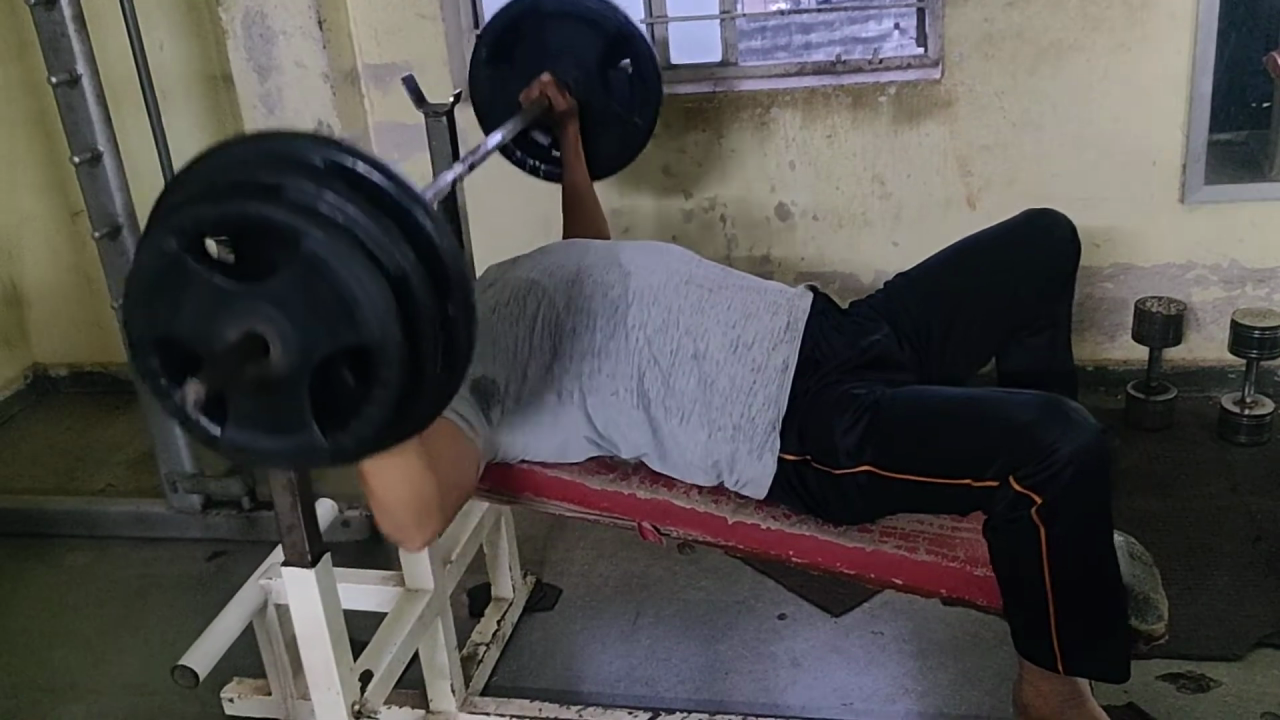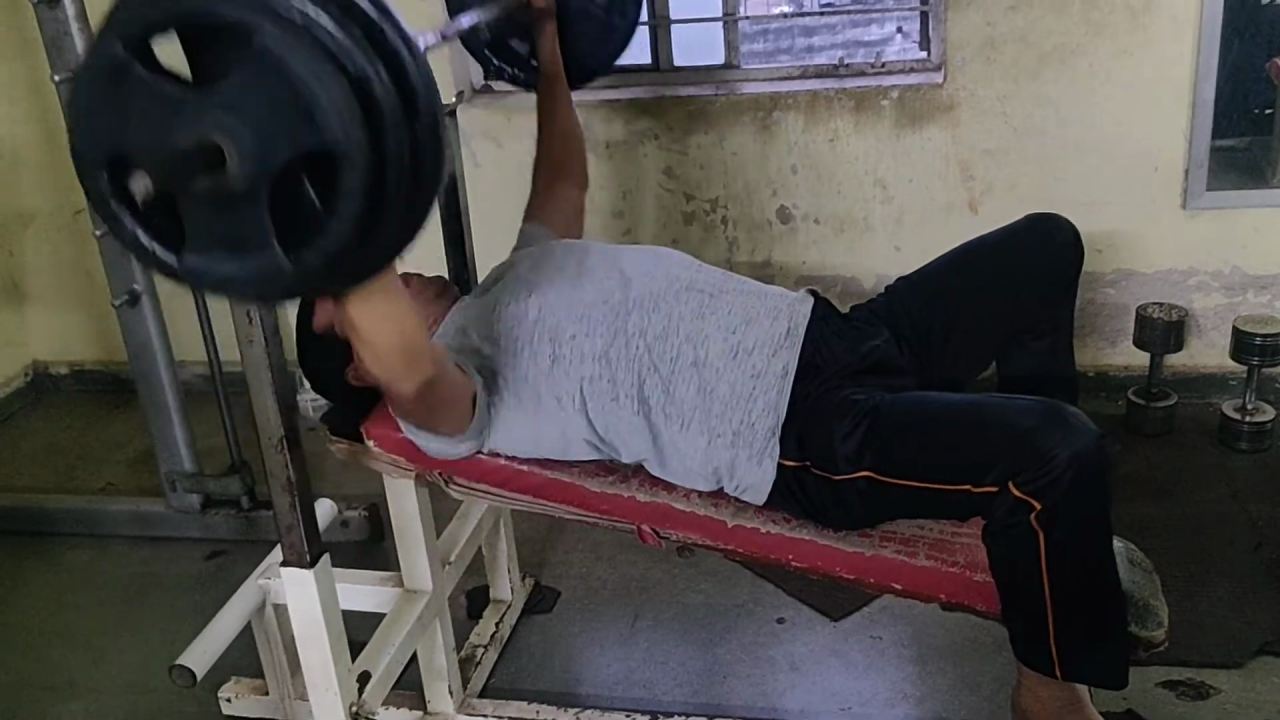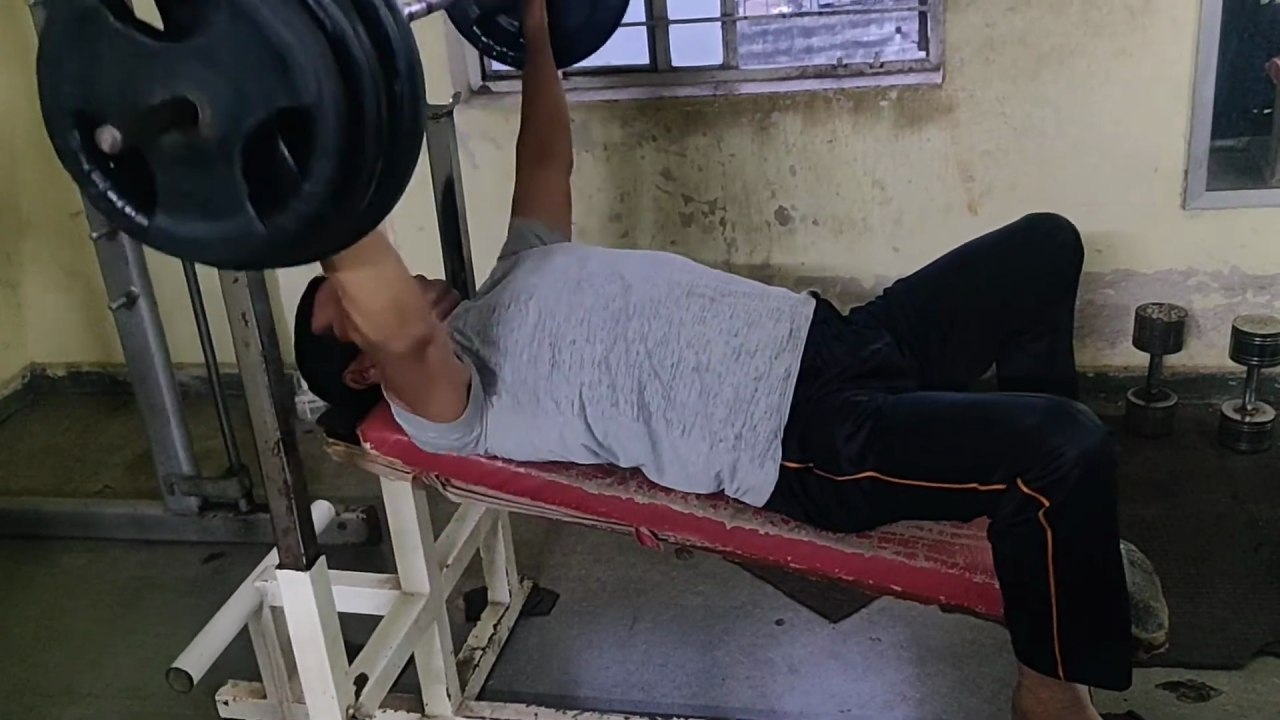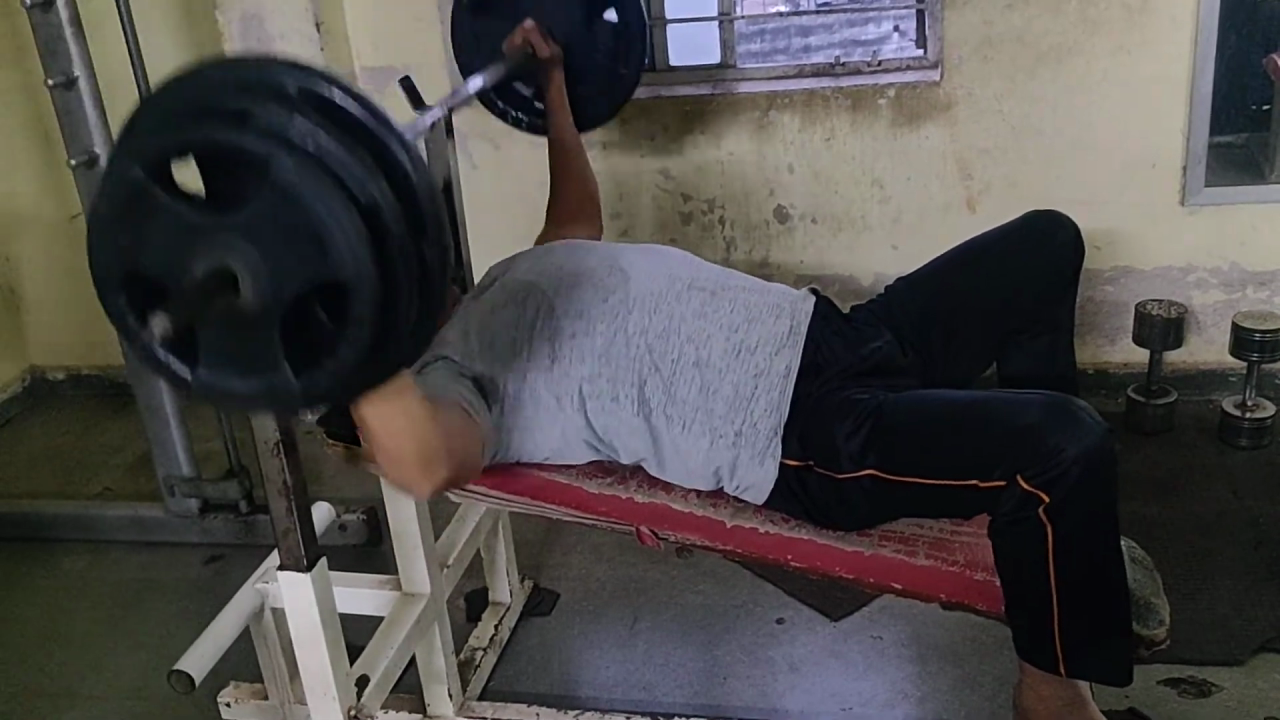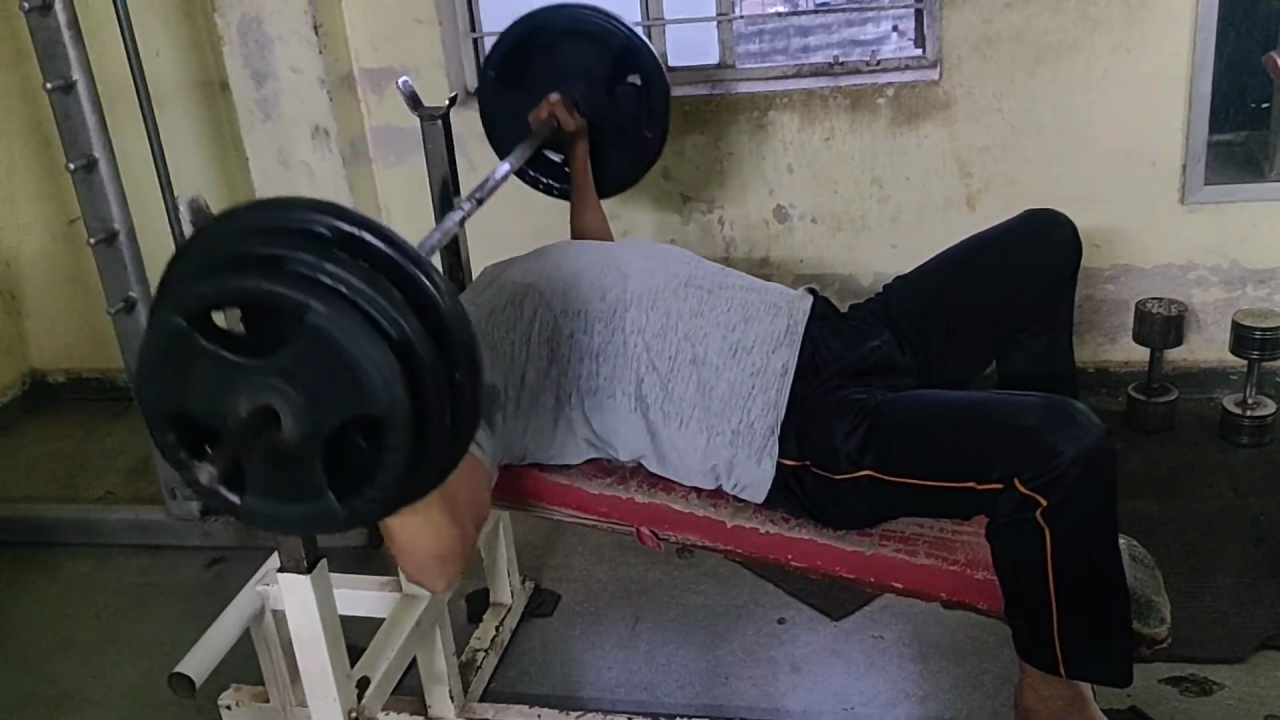
dt=0.4s
person 1, frame 1
left shoulder: (486, 300)
left elbow: (587, 269)
right elbow: (416, 514)
left wrist: (568, 129)
left hip: (826, 333)
right hip: (807, 429)
left knee: (1042, 242)
right knee: (1063, 443)
left ankle: (1049, 521)
person 1, frame 2
left shoulder: (510, 288)
right shoulder: (451, 375)
left elbow: (565, 185)
right elbow: (407, 371)
left hip: (830, 340)
right hip: (808, 433)
left knee: (1045, 244)
right knee: (1062, 450)
left ankle: (1055, 529)
person 1, frame 3
left shoulder: (513, 286)
right shoulder: (449, 402)
left elbow: (548, 164)
right elbow: (402, 330)
left hip: (829, 343)
right hip: (809, 438)
left knee: (1045, 246)
right knee: (1069, 446)
left ankle: (1052, 523)
person 1, frame 4
left shoulder: (502, 296)
right shoulder: (443, 381)
left elbow: (579, 219)
right elbow: (425, 467)
left wrist: (552, 81)
left hip: (828, 339)
right hip: (805, 434)
left knee: (1045, 244)
right knee: (1070, 442)
left ankle: (1048, 518)
person 1, frame 5
left shoulder: (491, 294)
left elbow: (593, 268)
right elbow: (440, 555)
left wrist: (575, 146)
left hip: (823, 336)
right hip: (805, 433)
left knee: (1042, 242)
right knee: (1069, 446)
left ankle: (1058, 533)
